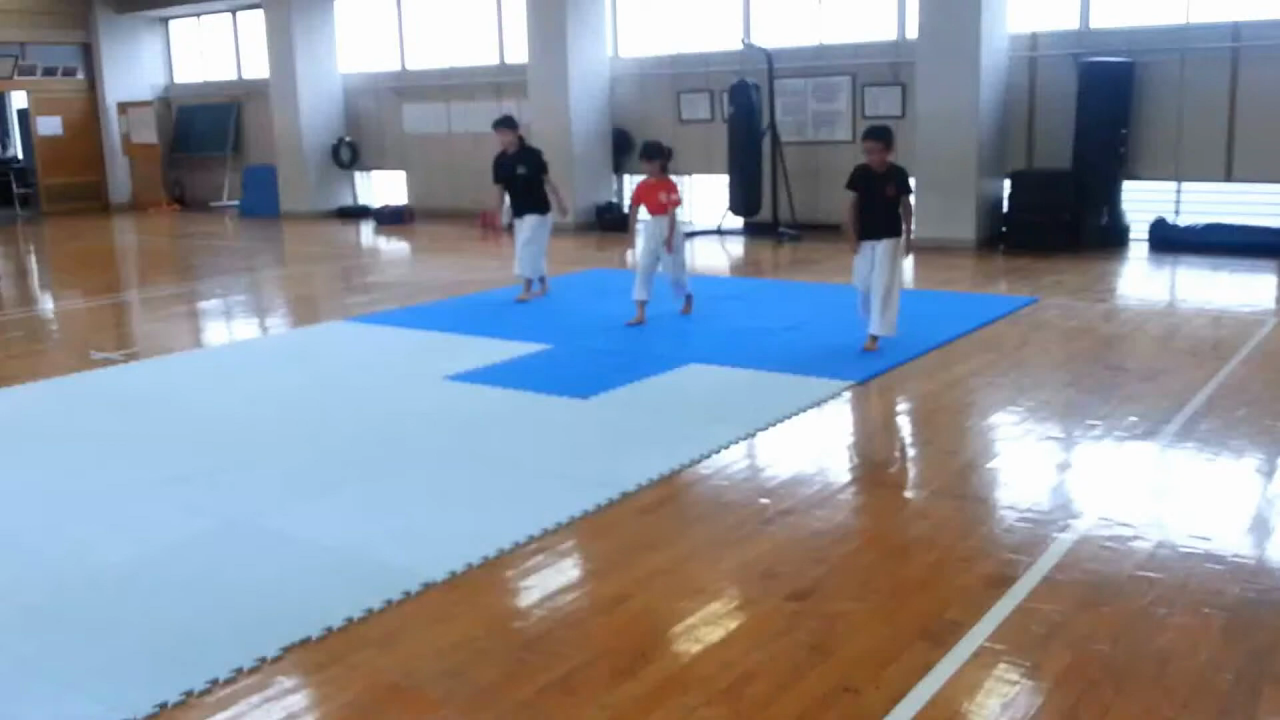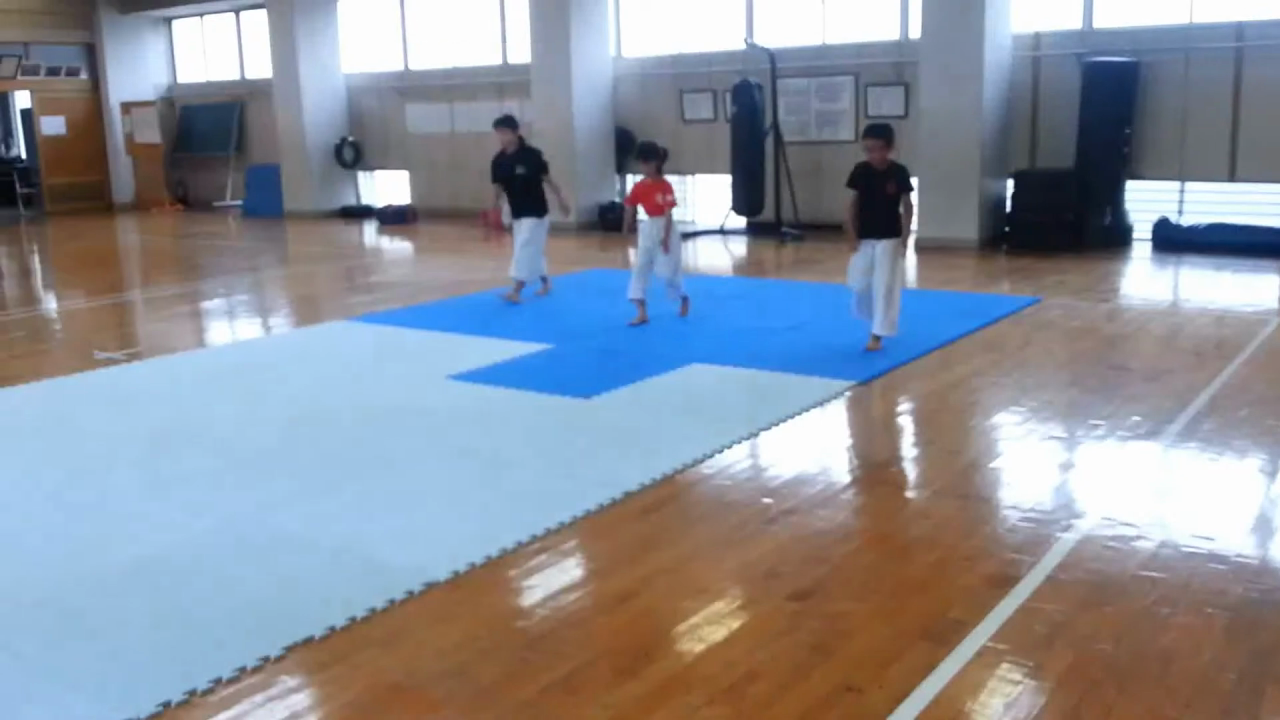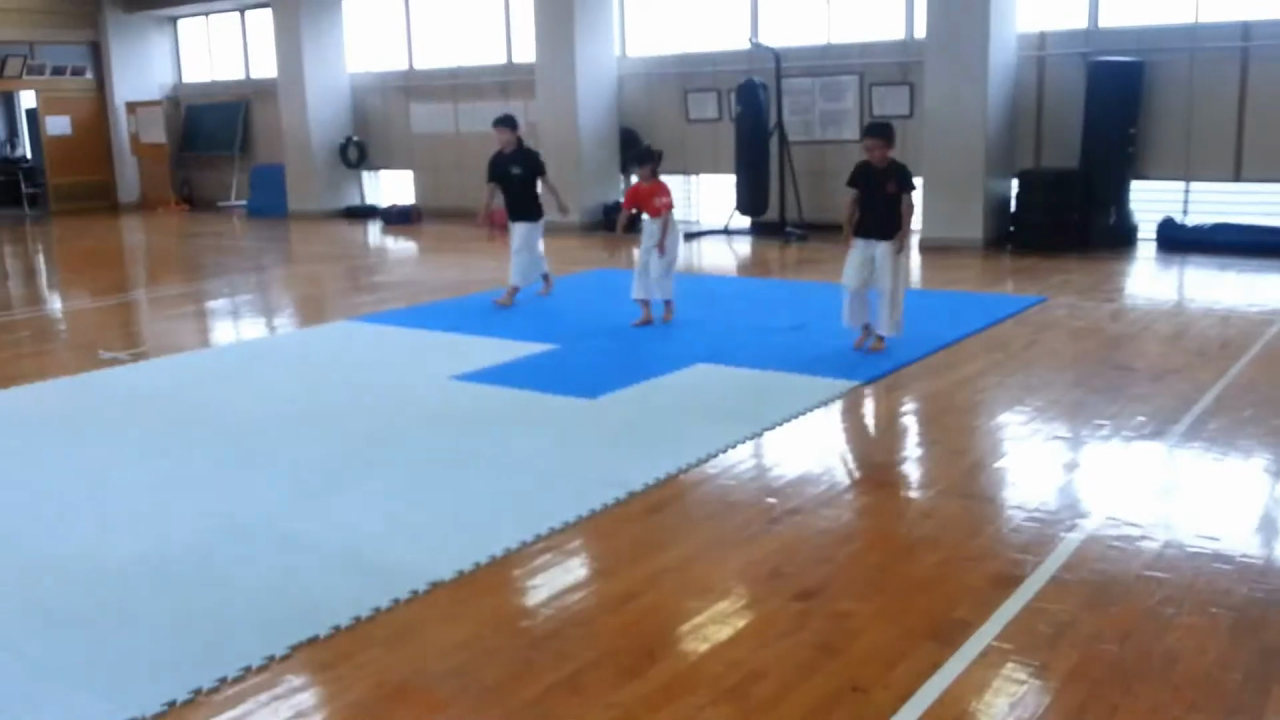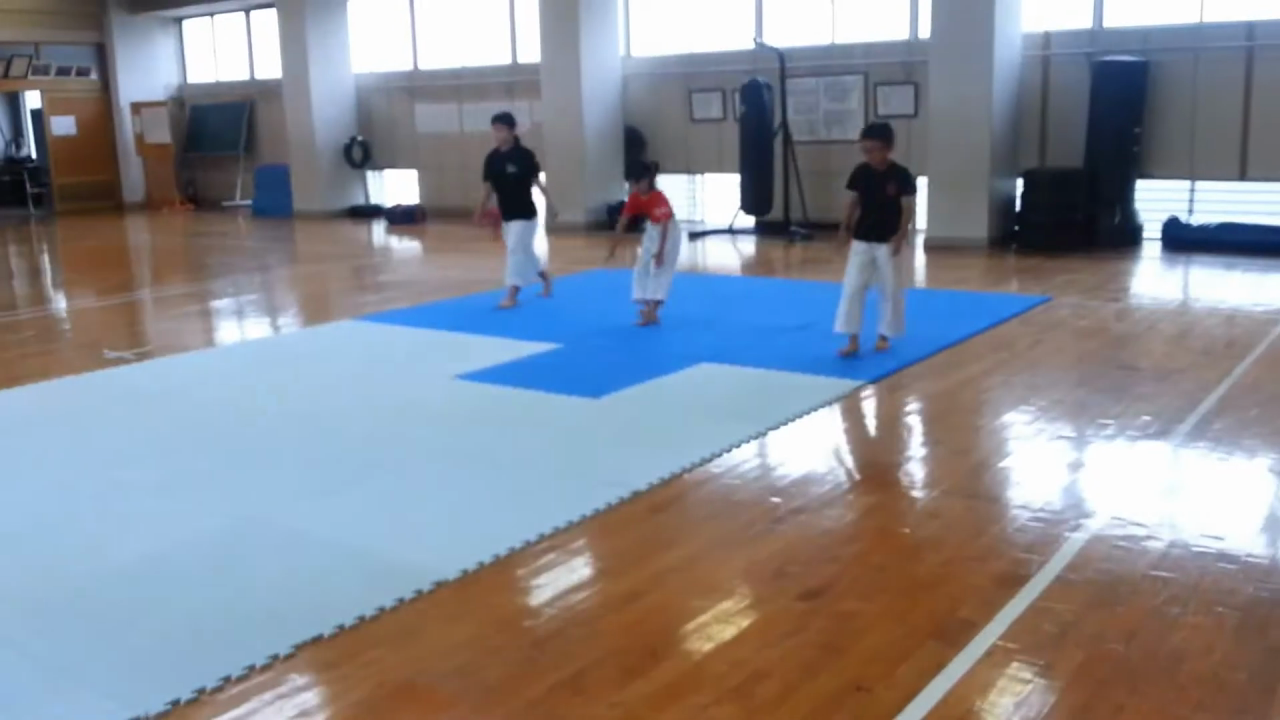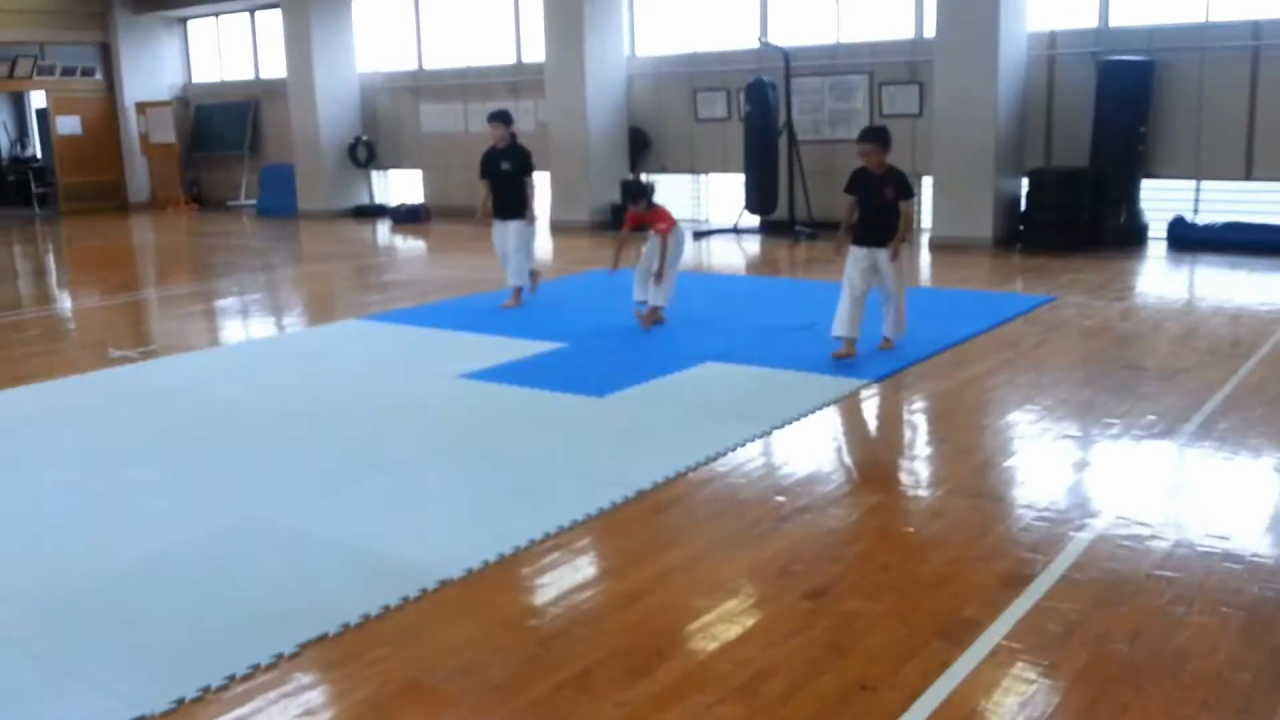
dt=0.1s
person 1, frame 1
left shoulder: (898, 175)
right shoulder: (860, 173)
left elbow: (906, 207)
right elbow: (853, 205)
left wrist: (908, 236)
right wrist: (852, 234)
left hip: (889, 238)
right hip: (864, 238)
left knee: (884, 286)
right knee: (863, 284)
left ankle: (875, 334)
right ankle: (875, 323)
person 1, frame 2
left shoulder: (899, 173)
right shoulder: (860, 171)
left elbow: (907, 205)
right elbow: (853, 203)
left wrist: (905, 235)
right wrist: (851, 232)
left hip: (889, 238)
right hip: (864, 237)
left knee: (885, 286)
right knee: (859, 284)
left ankle: (877, 334)
right ankle: (873, 322)
person 1, frame 3
left shoulder: (900, 172)
right shoulder: (861, 170)
left elbow: (907, 205)
left wrist: (904, 232)
right wrist: (848, 227)
left hip: (888, 239)
right hip: (862, 237)
left knee: (888, 288)
right knee: (853, 284)
left ankle: (880, 335)
right ankle: (865, 326)
person 1, frame 4
left shoulder: (900, 175)
right shoulder: (860, 172)
left elbow: (908, 207)
left wrist: (901, 235)
right wrist: (845, 228)
left hip: (887, 242)
right hip: (862, 240)
left knee: (890, 289)
right knee: (853, 287)
left ankle: (885, 334)
right ankle: (852, 339)
person 1, frame 5
left shoulder: (897, 179)
right shoulder: (858, 176)
left elbow: (906, 213)
left wrist: (899, 240)
right wrist: (842, 232)
left hip: (887, 246)
right hip: (860, 245)
left knee: (892, 293)
right knee: (852, 291)
left ankle: (889, 335)
right ankle: (848, 344)
person 2, frame 1
left shoulder: (532, 154)
right shoulder: (500, 161)
left elbow: (547, 179)
right elbow: (500, 187)
left wrist: (559, 202)
right wrist: (498, 210)
left hip: (538, 210)
right hip: (519, 212)
left knee: (527, 246)
right knee: (533, 249)
left ankle: (527, 288)
right ankle: (542, 284)
person 2, frame 2
left shoulder: (531, 154)
right shoulder: (498, 161)
left elbow: (547, 179)
right elbow: (498, 187)
left wrist: (561, 201)
right wrist: (495, 208)
left hip: (535, 211)
right hip: (517, 213)
left knee: (524, 248)
right knee: (532, 250)
left ankle: (517, 290)
right ankle: (545, 283)
person 2, frame 3
left shoulder: (529, 156)
right shoulder: (496, 160)
left elbow: (545, 180)
right elbow: (492, 187)
left wrist: (559, 201)
right wrist: (485, 209)
left hip: (531, 214)
right hip: (514, 214)
left knee: (520, 251)
right knee: (530, 251)
left ankle: (511, 294)
right ankle: (548, 281)
person 2, frame 4
left shoulder: (524, 155)
right shoulder: (492, 158)
left elbow: (537, 181)
right elbow: (489, 186)
left wrist: (549, 204)
right wrist: (482, 208)
left hip: (524, 213)
right hip: (506, 214)
left knee: (516, 251)
right knee: (522, 251)
left ankle: (512, 295)
right ankle: (545, 277)
person 2, frame 5
left shoulder: (520, 153)
right shoulder: (488, 155)
left elbow: (529, 181)
right elbow: (487, 184)
left wrist: (530, 208)
right wrist: (483, 206)
left hip: (518, 213)
right hip: (500, 212)
left knee: (517, 251)
right knee: (503, 250)
left ankle: (517, 293)
right ankle: (531, 273)
person 3, frame 1
left shoulder: (669, 185)
right shoulder: (642, 186)
left elbow: (672, 213)
right elbow: (634, 211)
left wrist: (669, 237)
right wrist: (632, 232)
left hip: (667, 228)
right hip: (650, 229)
left knee: (674, 270)
right knee: (643, 270)
left ankle: (688, 298)
right ankle: (641, 313)
person 3, frame 2
left shoulder: (664, 186)
right shoulder: (638, 186)
left elbow: (668, 214)
right elbow: (629, 211)
left wrist: (666, 238)
right wrist: (626, 233)
left hip: (664, 229)
right hip: (647, 228)
left knee: (667, 271)
right knee: (639, 269)
left ankle: (684, 298)
right ankle: (642, 313)
person 3, frame 3
left shoulder: (661, 188)
right shoulder: (634, 189)
left elbow: (666, 216)
right elbow: (625, 214)
left wrist: (662, 241)
right wrist: (618, 235)
left hip: (666, 229)
right hip: (649, 228)
left knee: (660, 270)
right knee: (641, 269)
left ankle: (668, 306)
right ankle: (646, 313)
person 3, frame 4
left shoulder: (659, 198)
right shoulder: (634, 198)
left elbow: (665, 226)
right elbow: (622, 223)
left wrist: (660, 251)
right wrist: (614, 247)
left hip: (669, 232)
right hip: (652, 230)
left knee: (659, 269)
right knee: (641, 269)
left ankle: (652, 310)
right ankle: (649, 313)
person 3, frame 5
left shoulder: (659, 212)
right shoulder: (633, 213)
left elbow: (664, 243)
right elbow: (623, 237)
left wrist: (661, 269)
right wrist: (615, 260)
left hip: (673, 236)
right hip: (655, 234)
left knee: (663, 275)
right knee: (642, 272)
left ankle: (654, 311)
right ankle: (656, 312)
